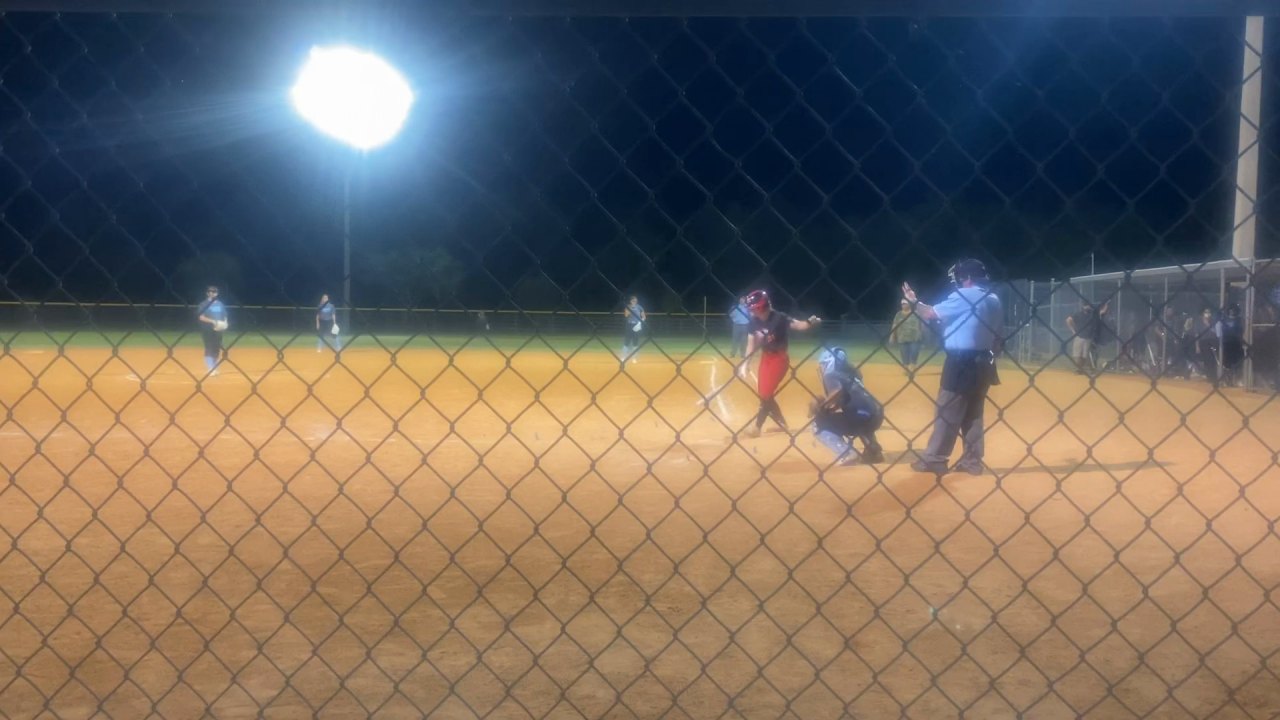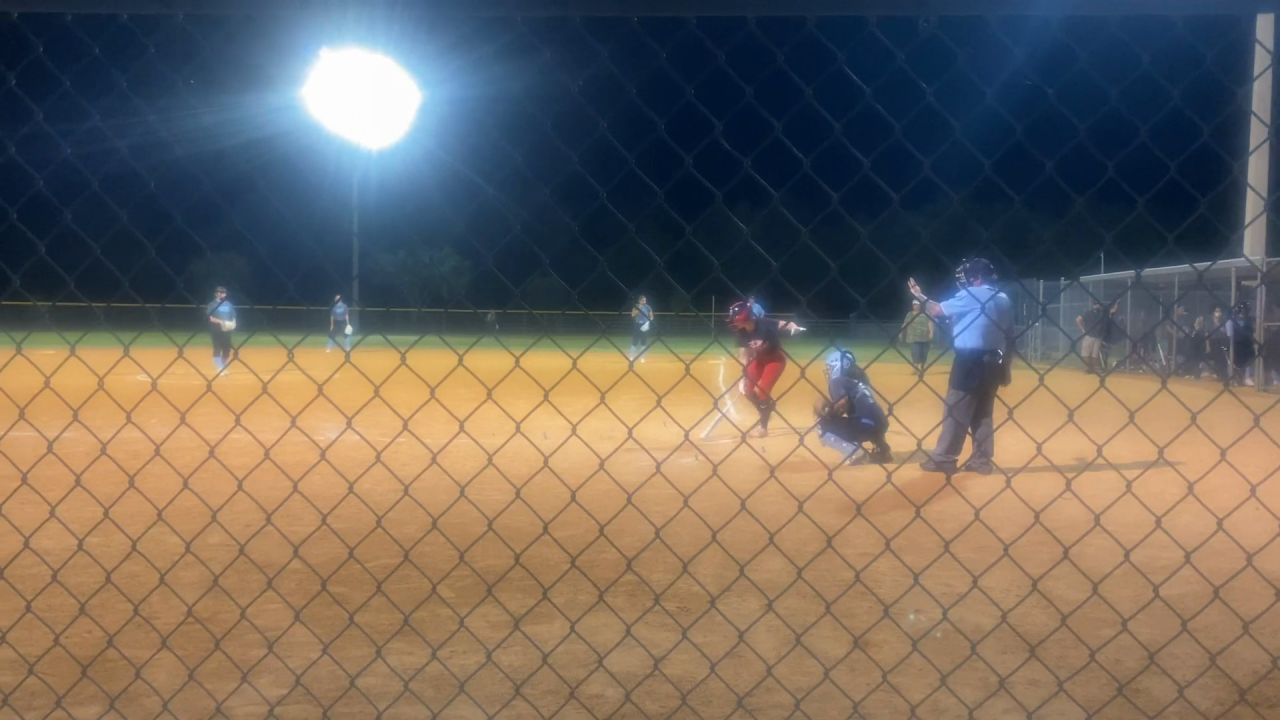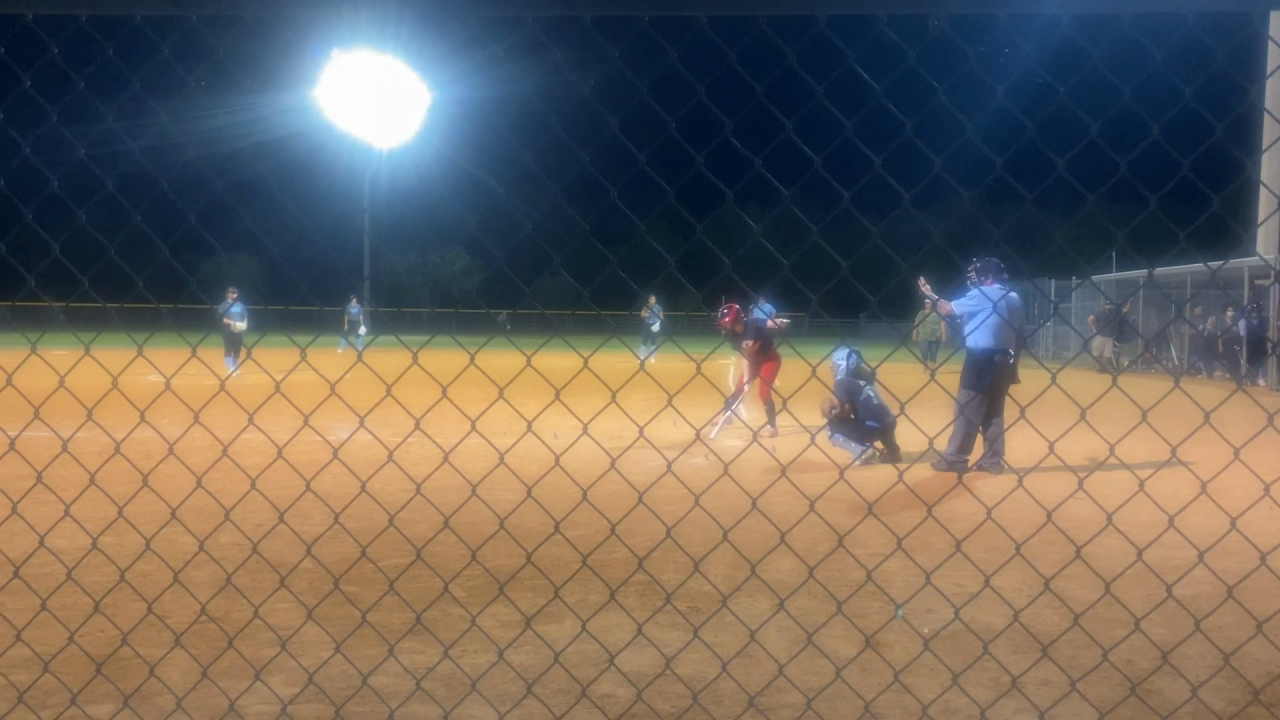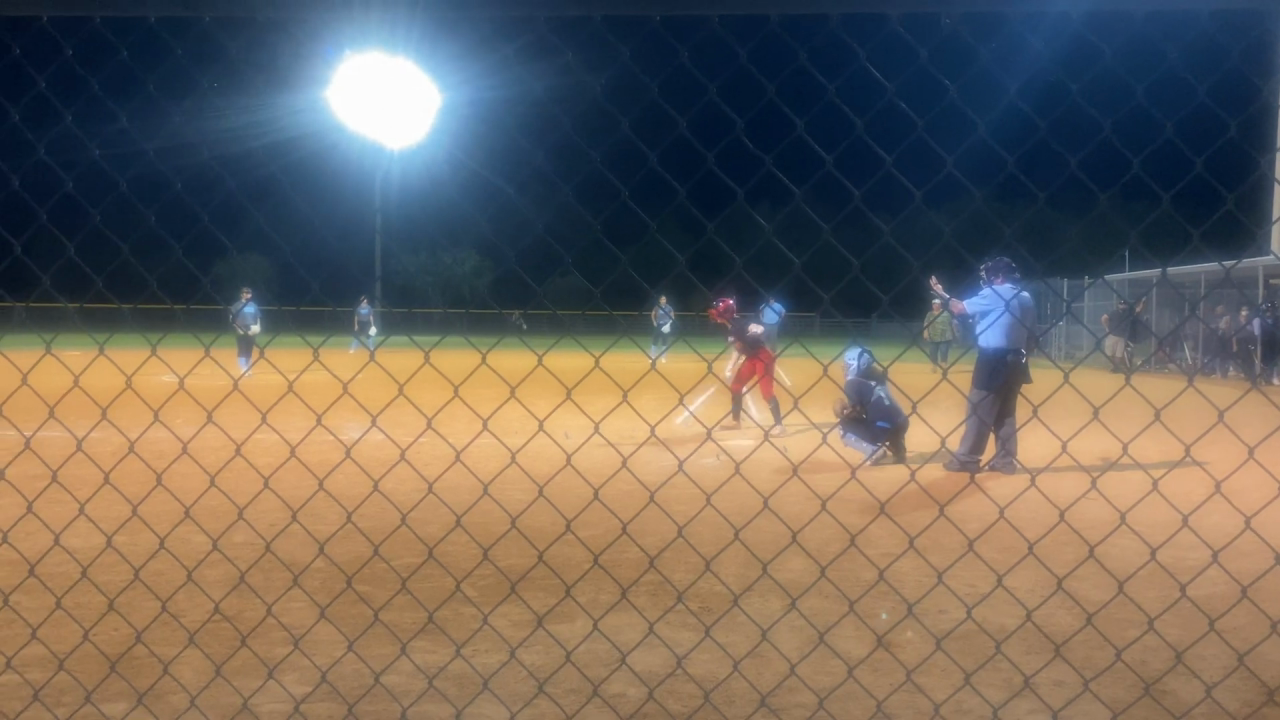
dt=0.3s
person 1, frame 1
left shoulder: (963, 296)
right shoulder: (994, 300)
left elbow: (930, 314)
right elbow: (997, 337)
left wrist: (913, 300)
right wrist: (988, 360)
left hip: (961, 362)
right hip: (983, 363)
left knee: (947, 412)
right knee: (973, 413)
left ankle: (934, 459)
right ankle: (972, 460)
person 1, frame 2
left shoulder: (971, 295)
right shoulder: (1004, 300)
left elbow: (936, 311)
right elbow: (1010, 338)
left wrist: (920, 296)
right wrist: (1006, 366)
left hip: (970, 361)
right hip: (993, 362)
left knee: (956, 411)
right knee: (983, 413)
left ankle: (943, 459)
right ankle: (982, 460)
person 1, frame 3
left shoulder: (982, 294)
right shoulder: (1015, 299)
left elbow: (947, 309)
right elbow: (1020, 336)
left wrist: (931, 295)
right wrist: (1013, 362)
left hip: (981, 361)
right hip: (1004, 361)
left knee: (967, 410)
right knee: (994, 412)
left ankle: (955, 458)
right ankle: (993, 459)
person 1, frame 4
left shoulder: (994, 293)
right shoulder: (1027, 298)
left elbow: (959, 308)
right elbow: (1031, 335)
left wrist: (942, 294)
right wrist: (1022, 360)
left hip: (993, 360)
right hip: (1016, 361)
left knee: (979, 410)
right knee: (1006, 412)
left ankle: (967, 459)
right ankle: (1005, 459)
